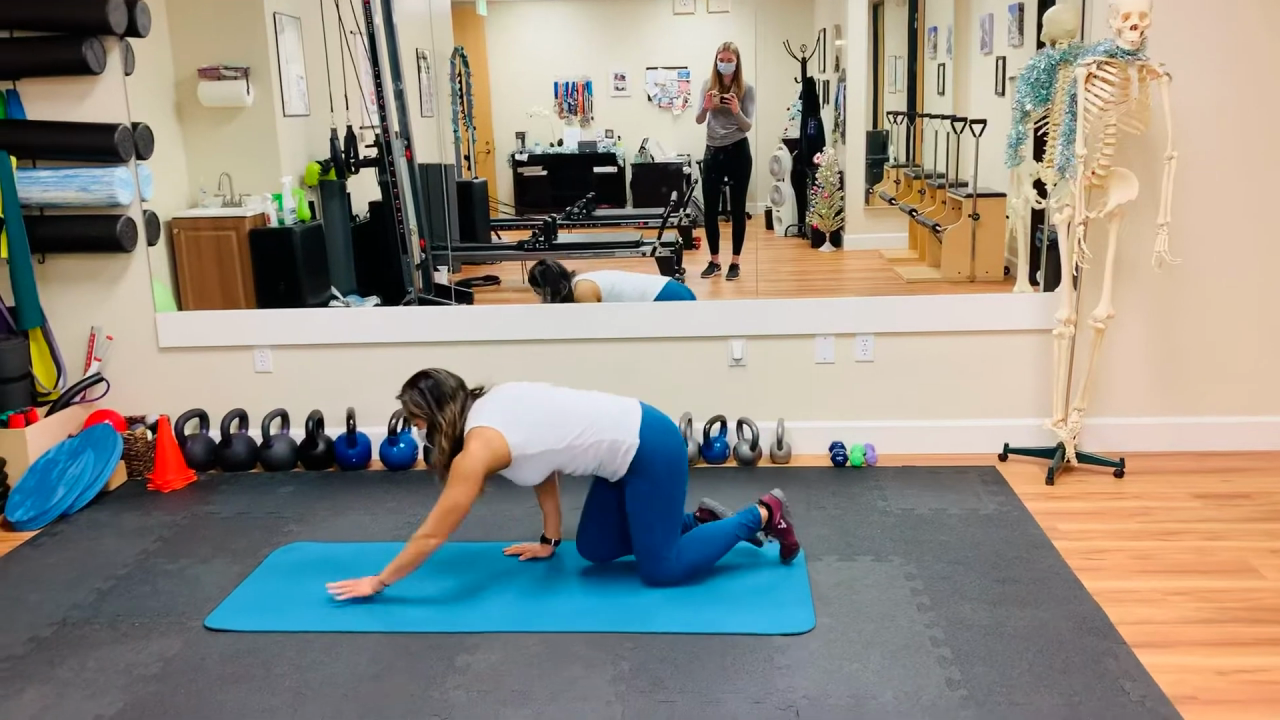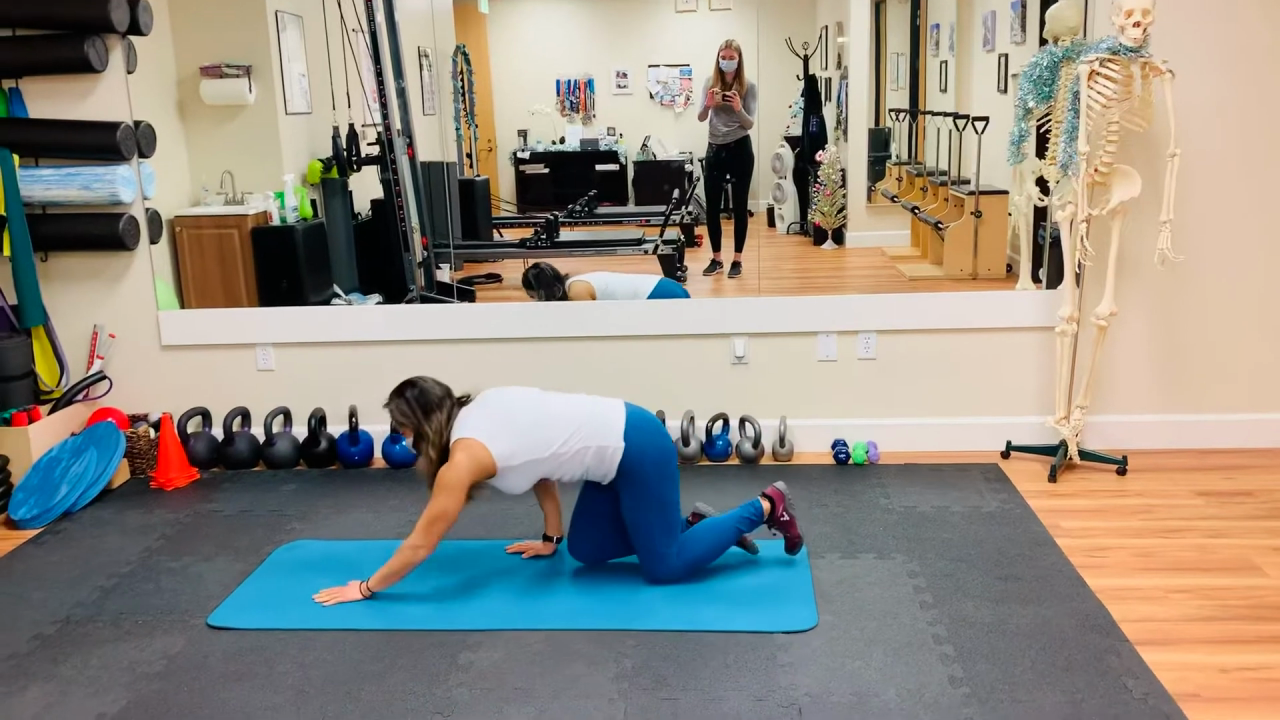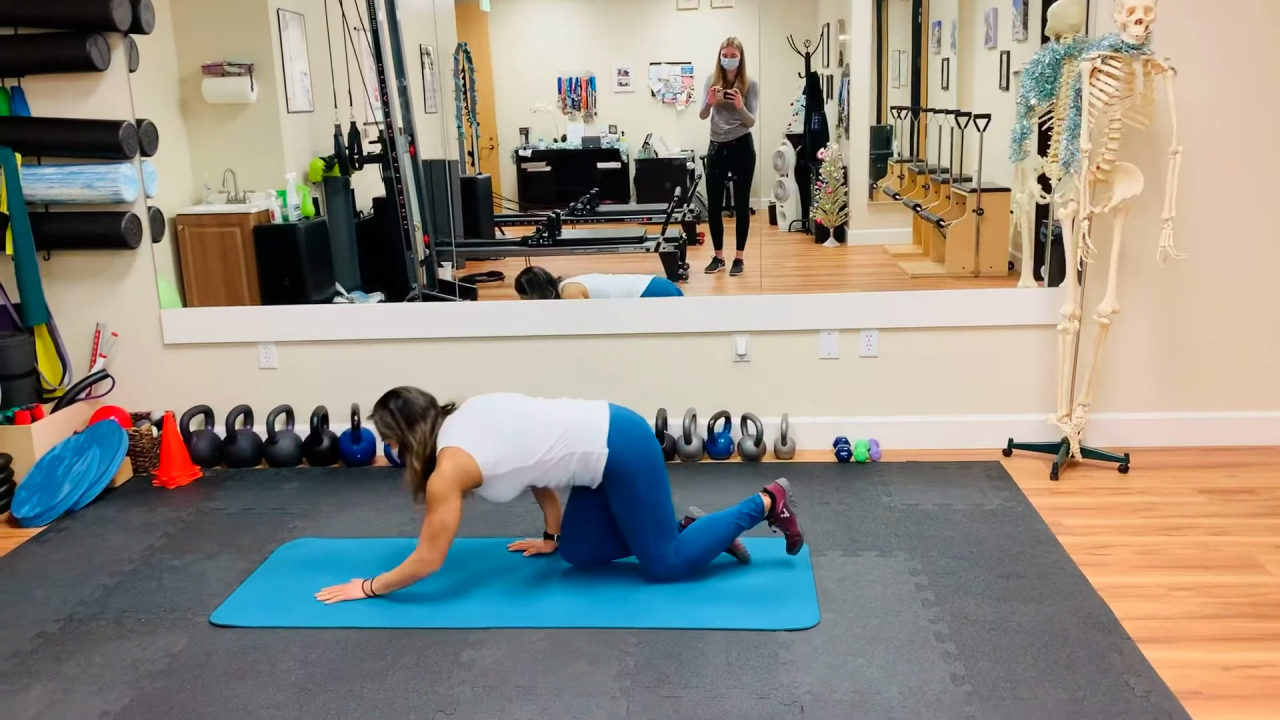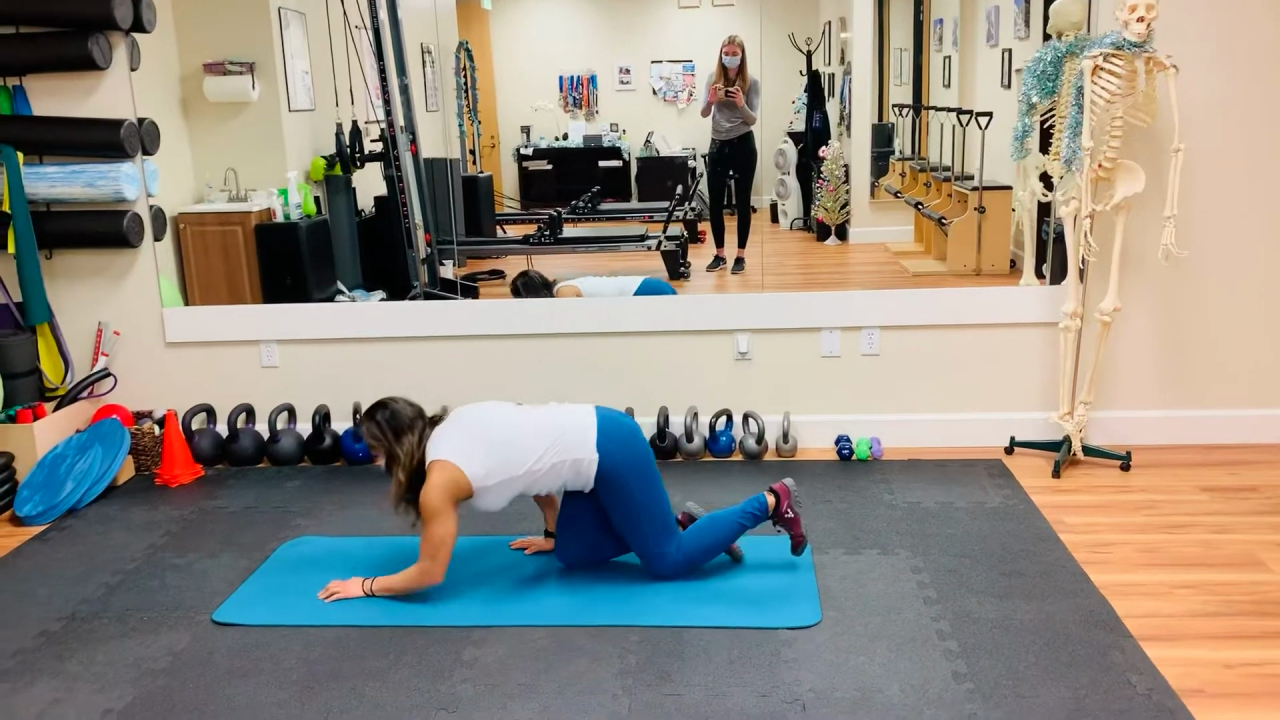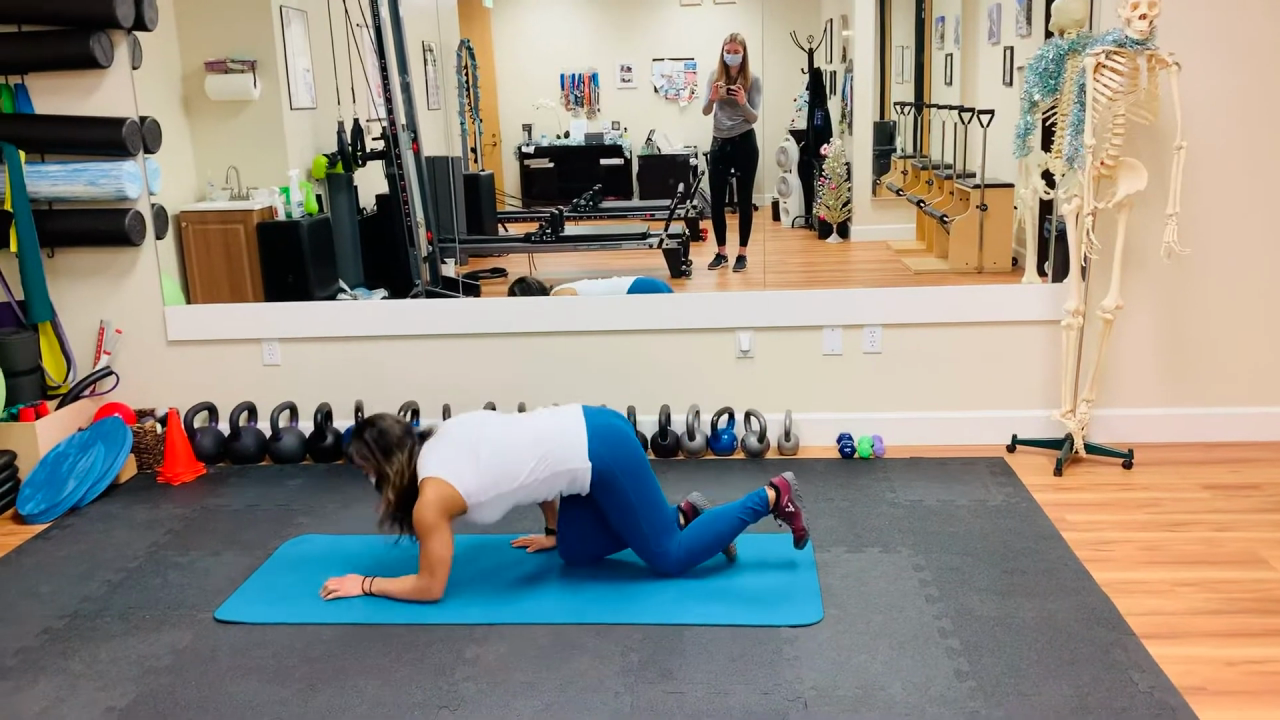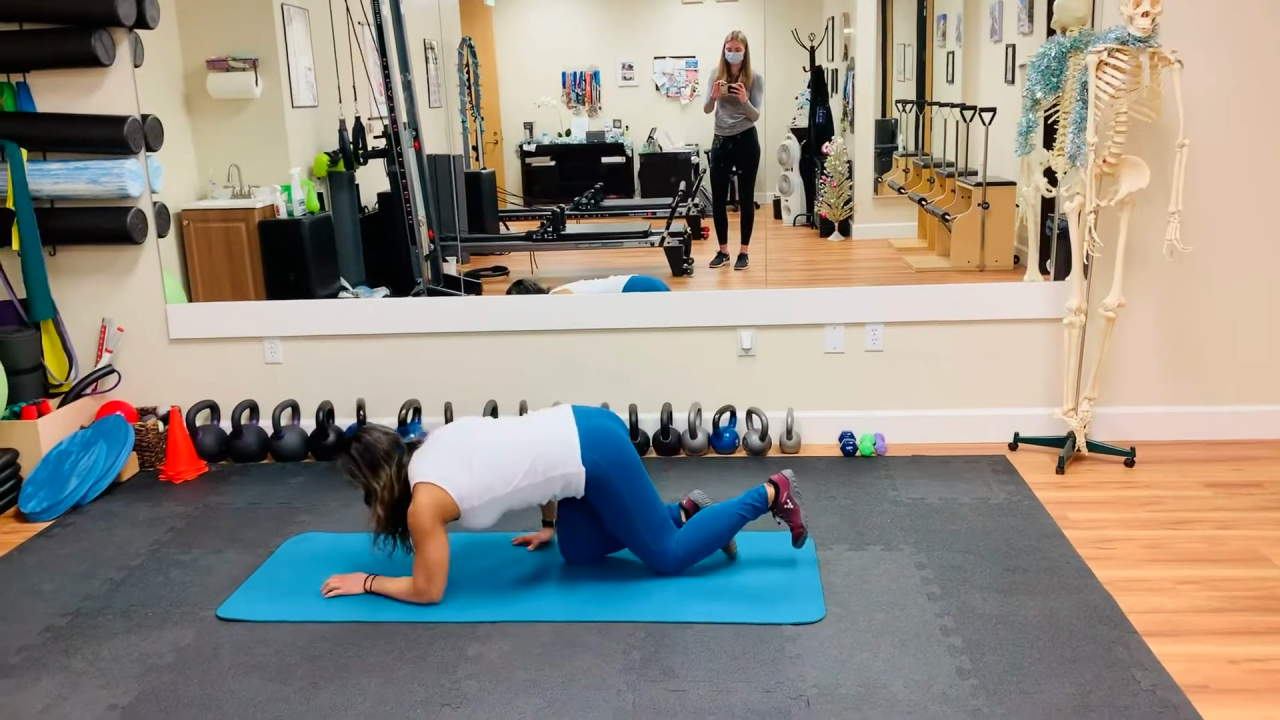
dt=0.1s
person 1, frame 1
left shoulder: (479, 446)
right shoulder: (492, 403)
left elbow: (432, 535)
left wrist: (377, 582)
right wrist: (549, 541)
left hip: (651, 448)
right hip: (633, 431)
left knee: (661, 569)
right knee: (594, 548)
left ankle: (762, 514)
right ankle: (697, 519)
person 1, frame 2
left shoulder: (463, 456)
right shoulder: (480, 408)
left elbow: (421, 544)
left wrist: (365, 588)
right wrist: (551, 537)
left hip: (640, 450)
right hip: (624, 432)
left knee: (662, 567)
right knee: (586, 552)
left ankle: (764, 508)
right ankle: (692, 524)
person 1, frame 3
left shoulder: (450, 467)
right shoulder: (467, 414)
left elbow: (428, 559)
left wrist: (366, 586)
right wrist: (552, 537)
left hip: (623, 450)
right hip: (608, 428)
left knee: (665, 563)
right knee: (578, 552)
left ankle: (767, 503)
right ankle: (681, 523)
person 1, frame 4
left shoulder: (439, 480)
right shoulder: (457, 423)
left elbow: (430, 573)
left wrist: (365, 586)
right wrist: (551, 533)
left hip: (613, 455)
right hip: (601, 429)
left knee: (666, 561)
right knee: (574, 555)
left ankle: (770, 502)
right ankle: (681, 521)
person 1, frame 5
left shoulder: (431, 495)
right shoulder: (444, 434)
left elbow: (430, 587)
left wrist: (365, 584)
right wrist: (552, 531)
left hip: (603, 452)
right hip: (590, 424)
left knee: (669, 557)
right knee: (577, 552)
left ankle: (772, 497)
right ankle: (684, 512)
person 1, frame 6
left shoulder: (425, 500)
right shoulder: (437, 441)
left elbow: (428, 590)
left wrist: (365, 583)
right wrist: (551, 525)
left hip: (597, 456)
right hip: (586, 423)
left knee: (667, 555)
right knee: (578, 551)
left ankle: (770, 494)
right ankle: (684, 510)
person 2, frame 1
left shoulder: (746, 89)
right shoulder: (708, 85)
left elbow: (748, 126)
right elbow: (699, 120)
left wrist: (736, 111)
right wrist: (706, 107)
left hip: (738, 152)
right hip: (713, 152)
left knee: (737, 208)
right knee: (710, 209)
left ankle: (735, 262)
right ankle: (714, 261)
person 2, frame 2
left shoulder: (748, 86)
right shoulder: (710, 83)
left elbow: (750, 124)
right elbow: (701, 118)
left wrist: (738, 108)
right wrist: (708, 104)
left hip: (740, 149)
right hip: (715, 149)
left knee: (739, 206)
right knee: (712, 206)
left ankle: (737, 260)
right ankle: (716, 259)
person 2, frame 3
left shoulder: (750, 84)
right shoulder: (712, 80)
left elbow: (752, 122)
right elbow: (702, 115)
left wrist: (740, 106)
right wrist: (709, 102)
left hip: (741, 147)
right hip: (717, 147)
left knee: (741, 204)
right knee: (714, 204)
left ankle: (739, 257)
right ankle: (718, 256)
person 2, frame 4
left shoulder: (751, 82)
right shoulder: (713, 78)
left elbow: (753, 120)
right elbow: (704, 114)
left wrist: (741, 104)
right wrist: (710, 100)
left hip: (743, 145)
right hip: (718, 145)
left knee: (742, 202)
right knee: (715, 203)
left ankle: (740, 256)
right ankle: (720, 255)
person 2, frame 5
left shoulder: (753, 80)
right shoulder: (715, 76)
left elbow: (754, 118)
right elbow: (705, 112)
left wrist: (743, 102)
right wrist: (712, 98)
left hip: (744, 143)
right hip: (719, 143)
left knee: (744, 200)
right knee: (717, 200)
left ankle: (742, 254)
right ankle: (721, 252)
person 2, frame 6
left shoulder: (754, 78)
right shoulder: (716, 74)
left elbow: (756, 116)
right elbow: (707, 110)
left wrist: (744, 100)
right wrist: (714, 96)
left hip: (746, 141)
right hip: (721, 141)
left knee: (745, 198)
right knee: (718, 199)
left ankle: (744, 252)
right ankle: (723, 251)
